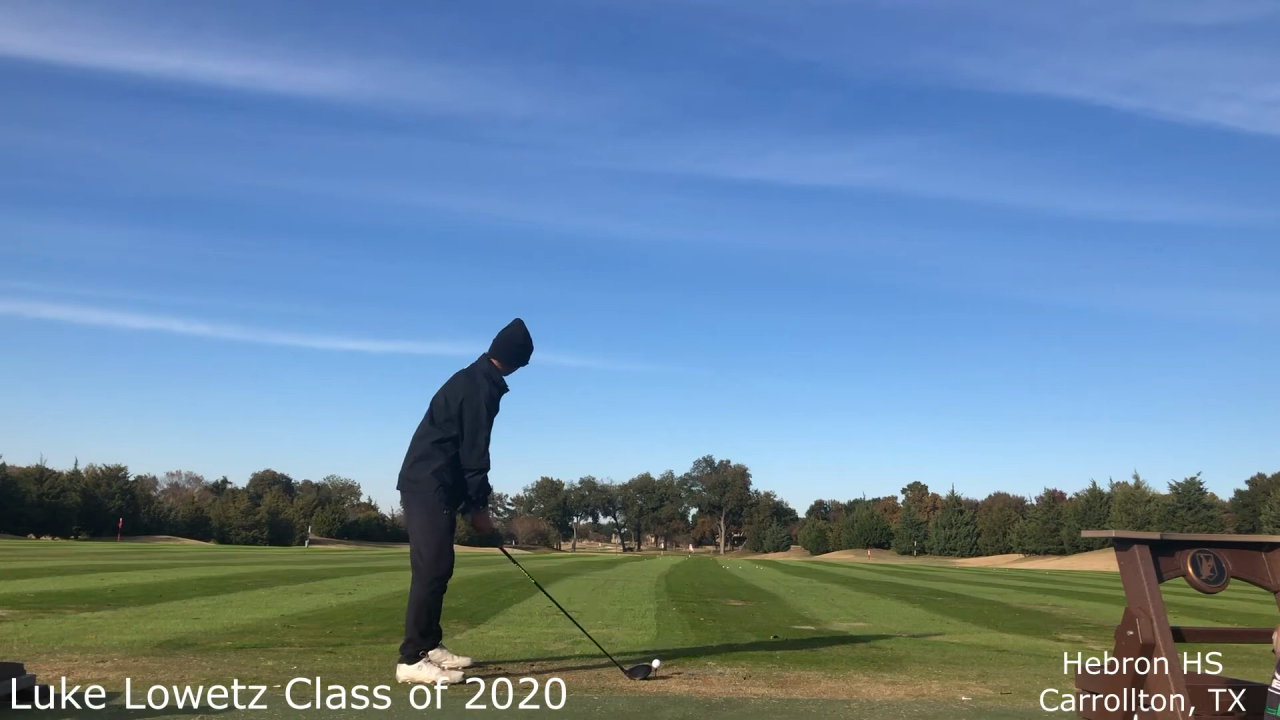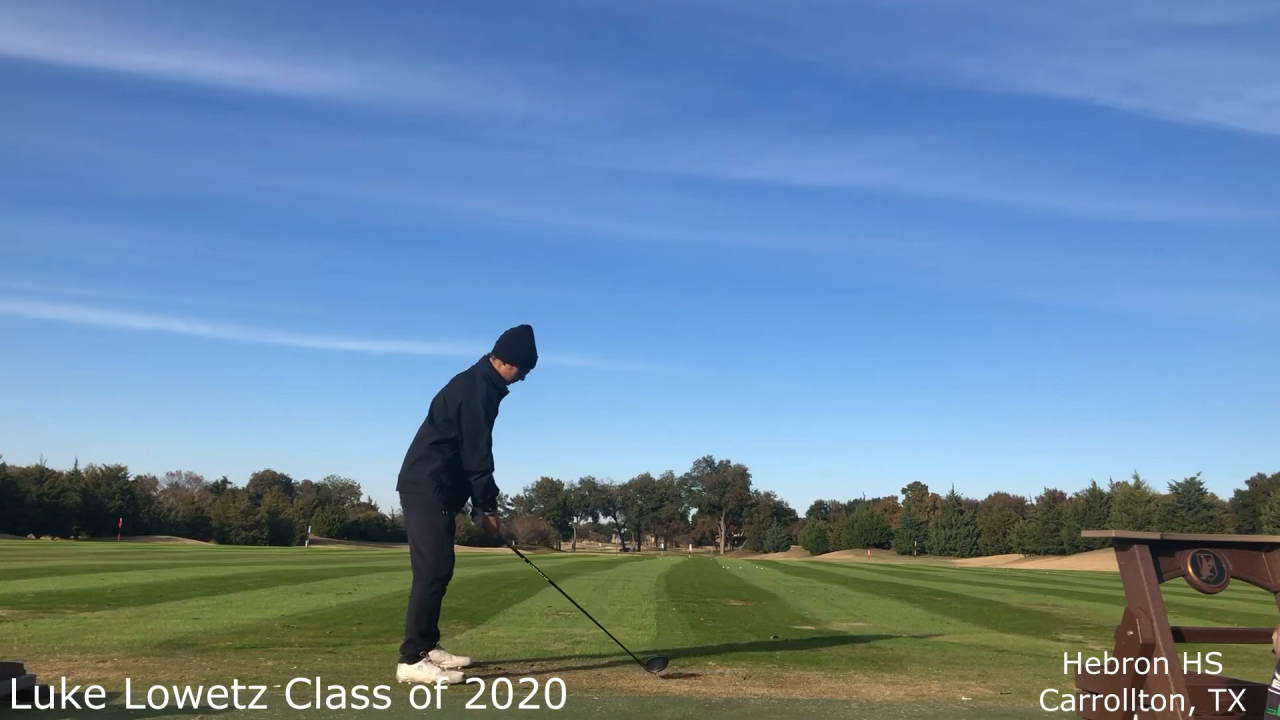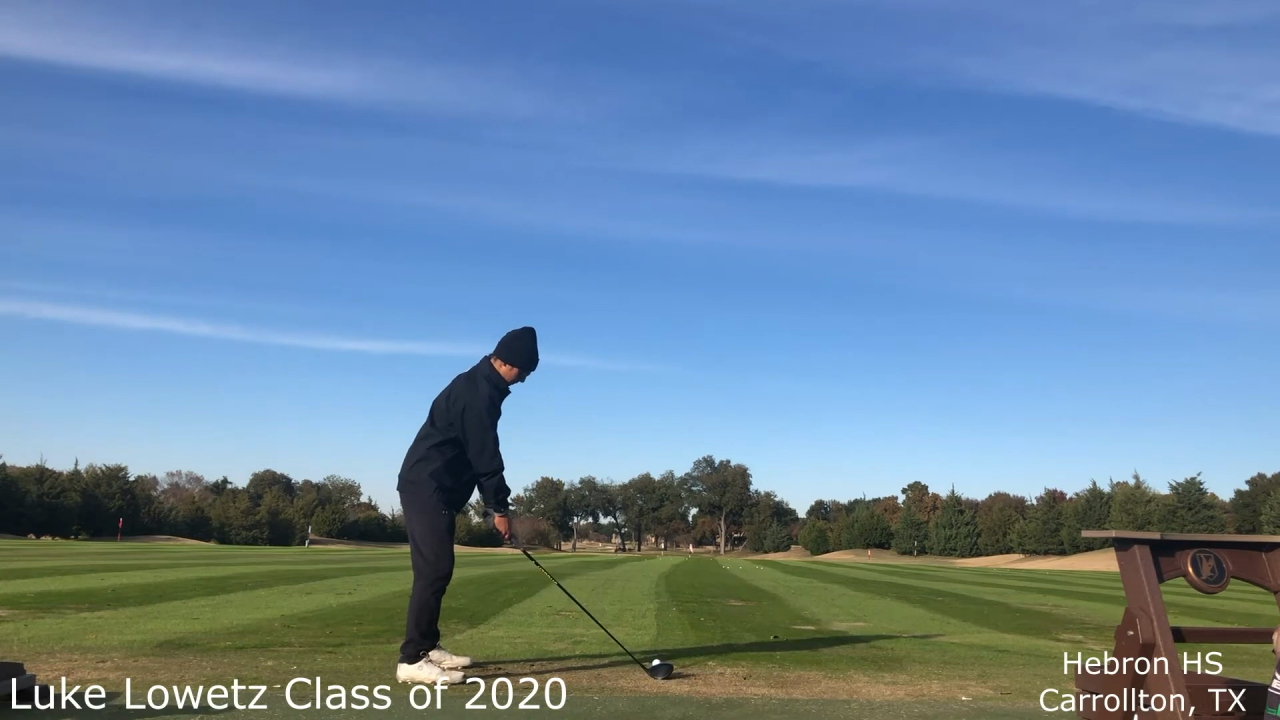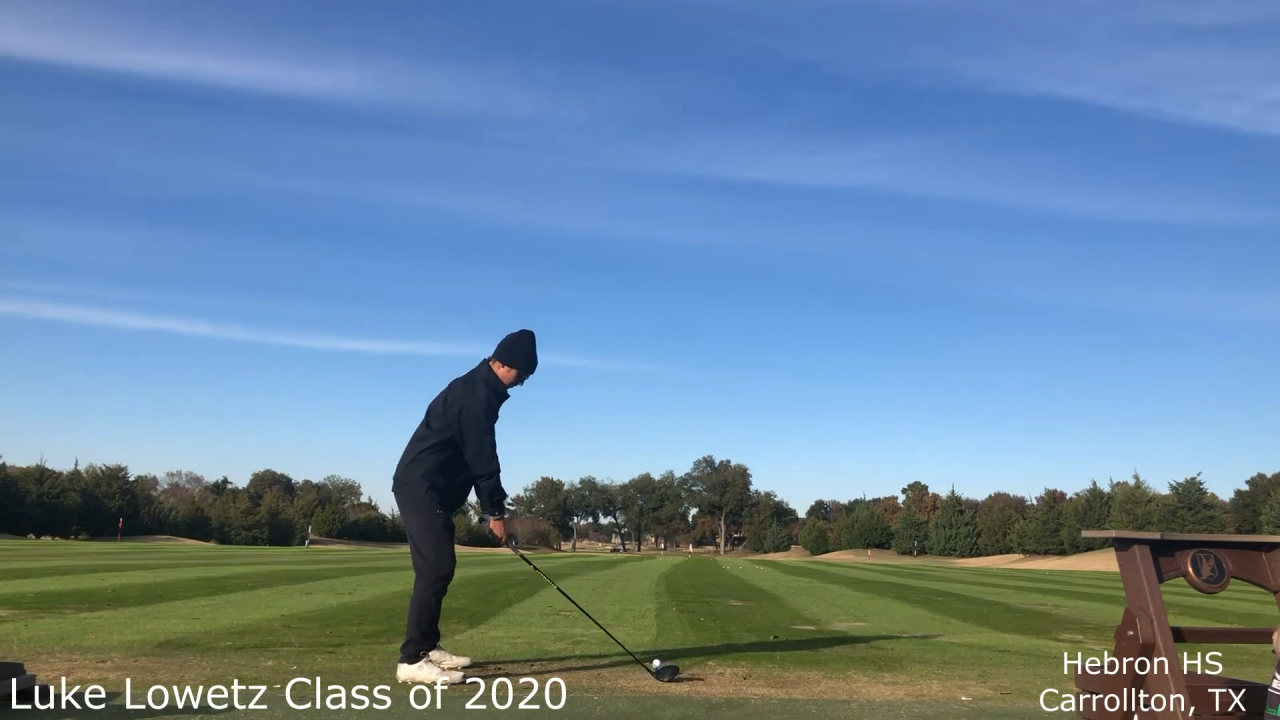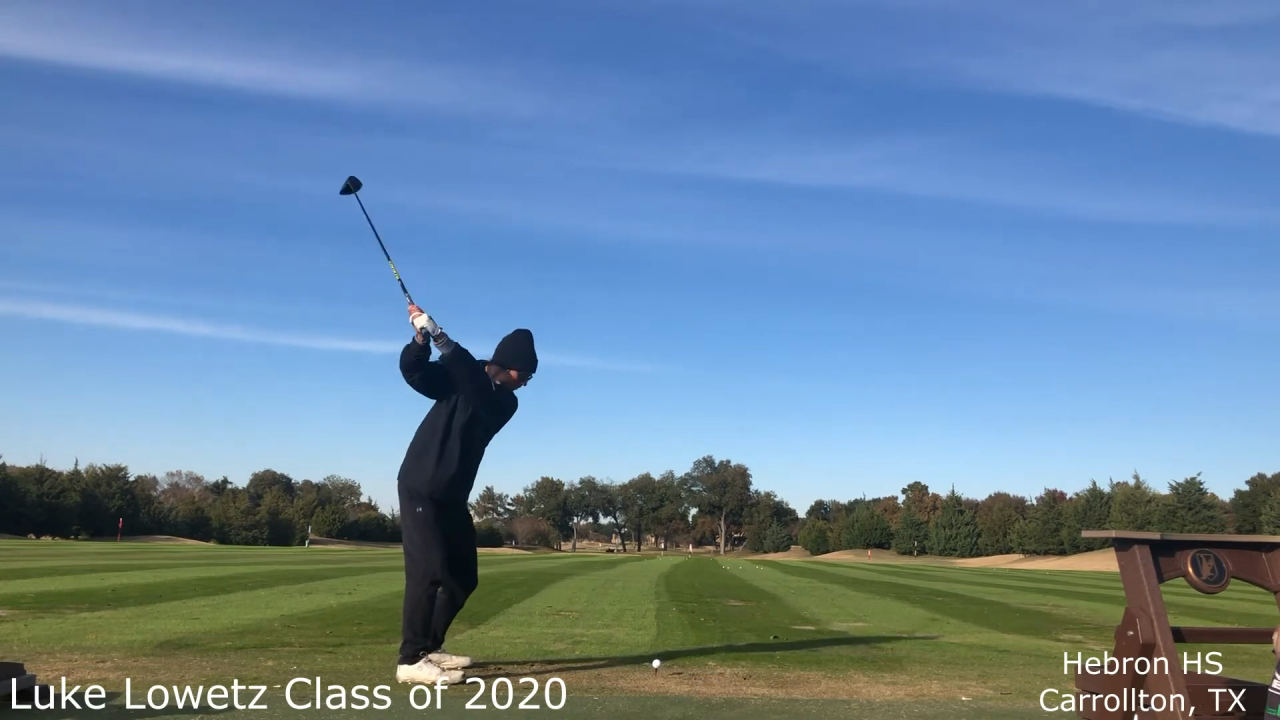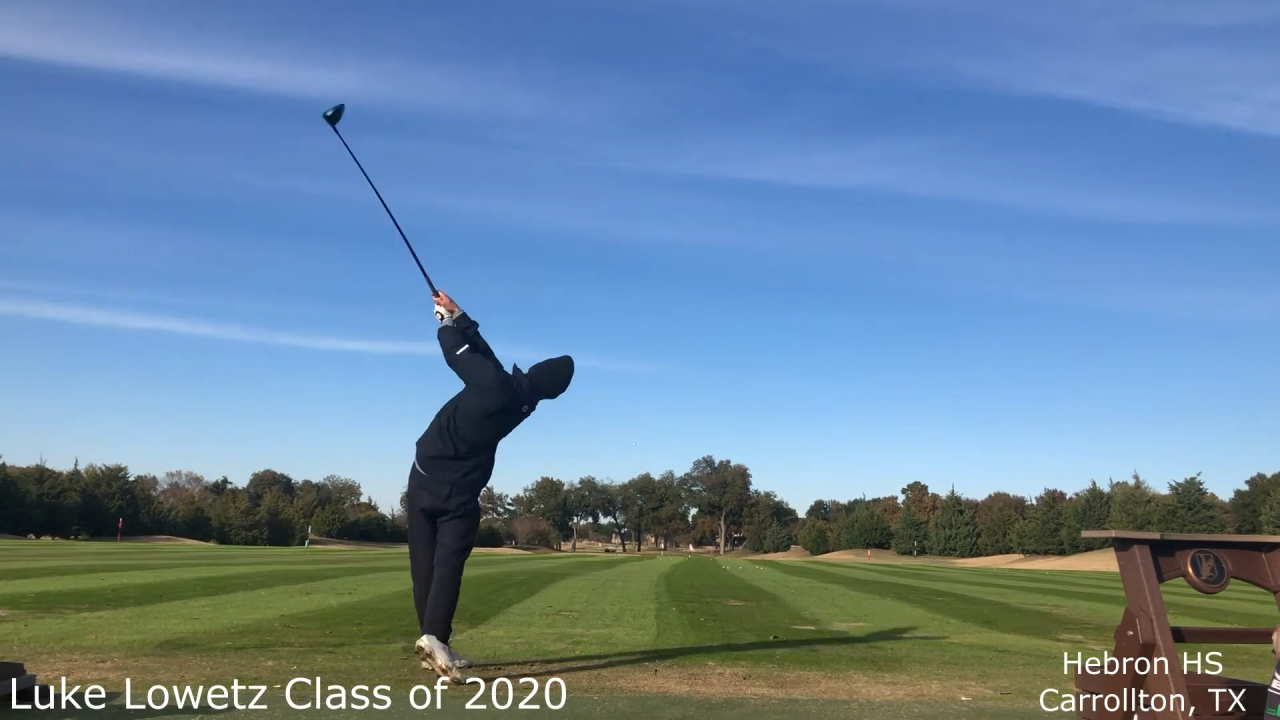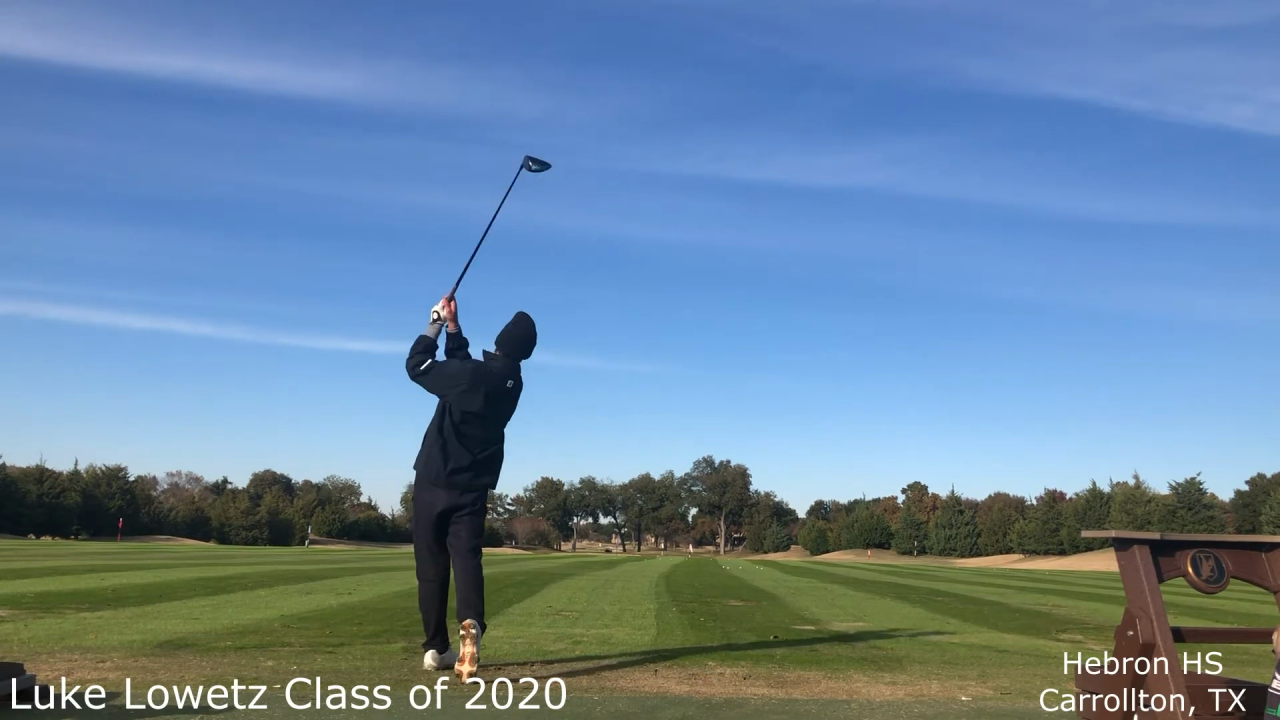
dt=0.7s
person 1, frame 1
left shoulder: (473, 381)
right shoulder: (481, 390)
right elbow: (473, 454)
left wrist: (473, 502)
right wrist: (480, 505)
left hip: (428, 485)
right hip: (431, 488)
left knee: (437, 569)
right knee: (431, 570)
left ankle: (429, 646)
right ankle: (412, 660)
person 1, frame 2
left shoulder: (476, 384)
right shoulder: (478, 391)
left elbow: (467, 452)
right elbow: (476, 456)
left wrist: (481, 503)
right wrist: (487, 507)
left hip: (431, 487)
right hip: (429, 488)
left knee: (438, 569)
right knee: (433, 570)
left ankle: (427, 647)
right ankle: (412, 659)
person 1, frame 3
left shoulder: (478, 385)
right shoulder: (479, 393)
left elbow: (477, 454)
right elbow: (484, 456)
left wrist: (492, 503)
right wrist: (499, 508)
left hip: (432, 487)
right hip: (428, 488)
left knee: (438, 569)
right knee: (434, 570)
left ankle: (428, 646)
right ankle: (412, 659)
person 1, frame 4
left shoulder: (478, 390)
right shoulder: (476, 395)
left elbow: (477, 458)
right elbow: (481, 459)
left wrist: (488, 507)
right wrist: (495, 512)
left hip: (430, 488)
right hip: (423, 488)
left knee: (439, 568)
right knee: (435, 568)
left ankle: (428, 647)
right ankle: (412, 659)
person 1, frame 5
left shoulder: (504, 402)
right shoulder: (453, 377)
left elbow: (472, 377)
right elbow: (412, 372)
left wrist: (436, 335)
right wrist: (421, 339)
left hip: (454, 496)
right hip: (420, 488)
left knee: (463, 578)
right knee: (428, 572)
left ankle: (430, 648)
right ankle: (411, 660)
person 1, frame 6
left shoulder: (494, 382)
right shoulder: (521, 406)
left elbow: (453, 346)
left wrist: (451, 317)
right wrist: (460, 318)
left hip: (423, 478)
right hip: (459, 491)
left knee: (425, 563)
right knee: (449, 562)
left ankle: (433, 633)
right ankle: (434, 634)
person 1, frame 7
left shoulder: (468, 374)
right shoulder: (513, 385)
left elbow: (417, 369)
left wrist: (437, 321)
right wrist: (453, 326)
left hip: (432, 483)
right hip: (472, 489)
left knee: (432, 566)
right knee: (467, 558)
left ankle: (436, 647)
right ankle: (471, 624)
